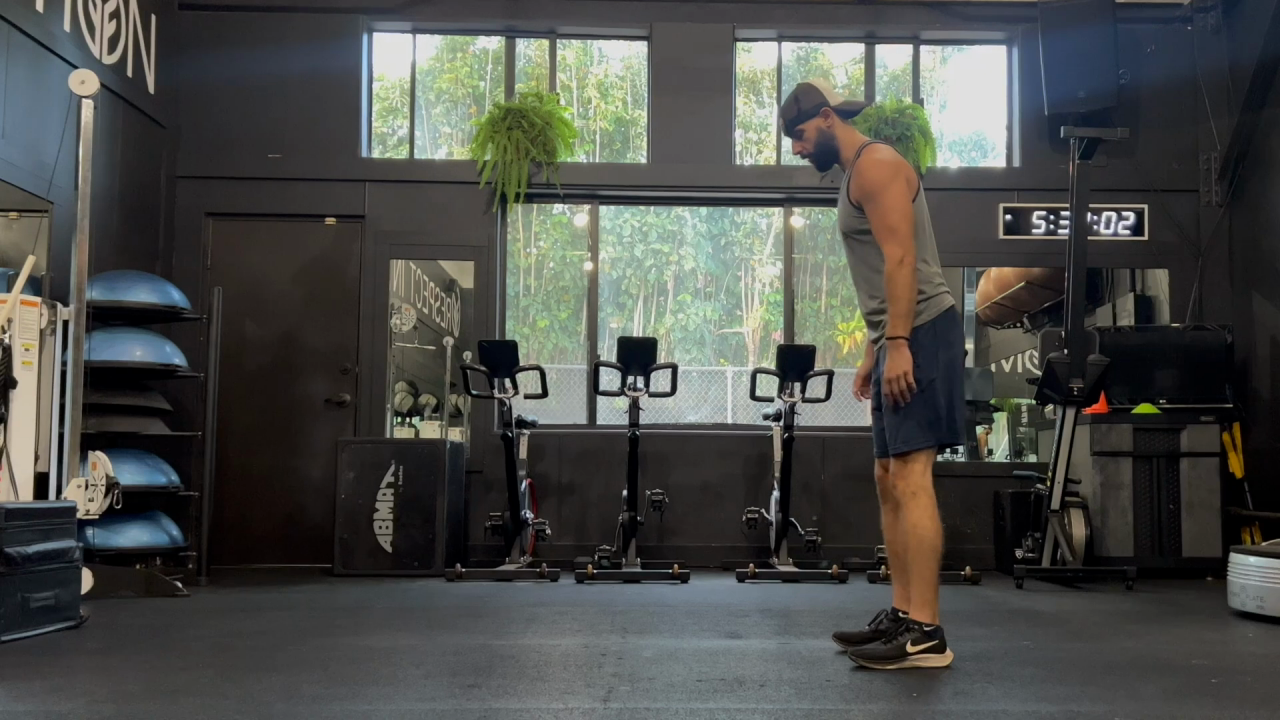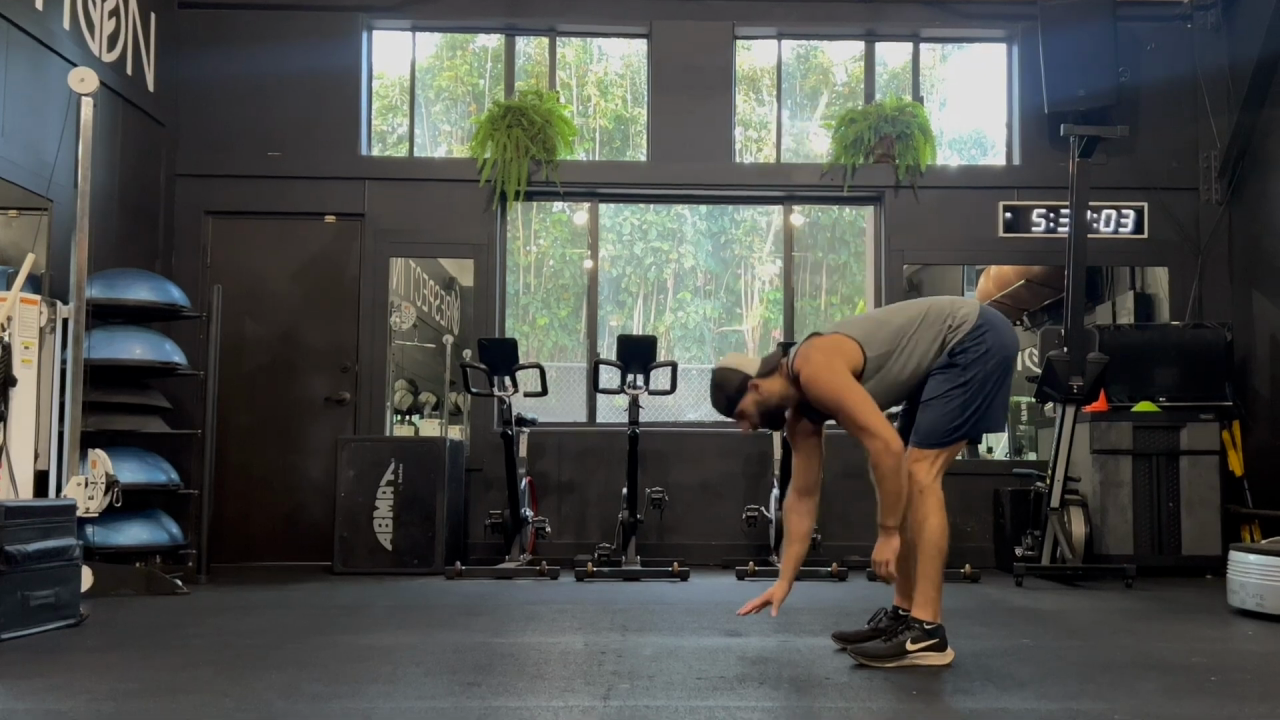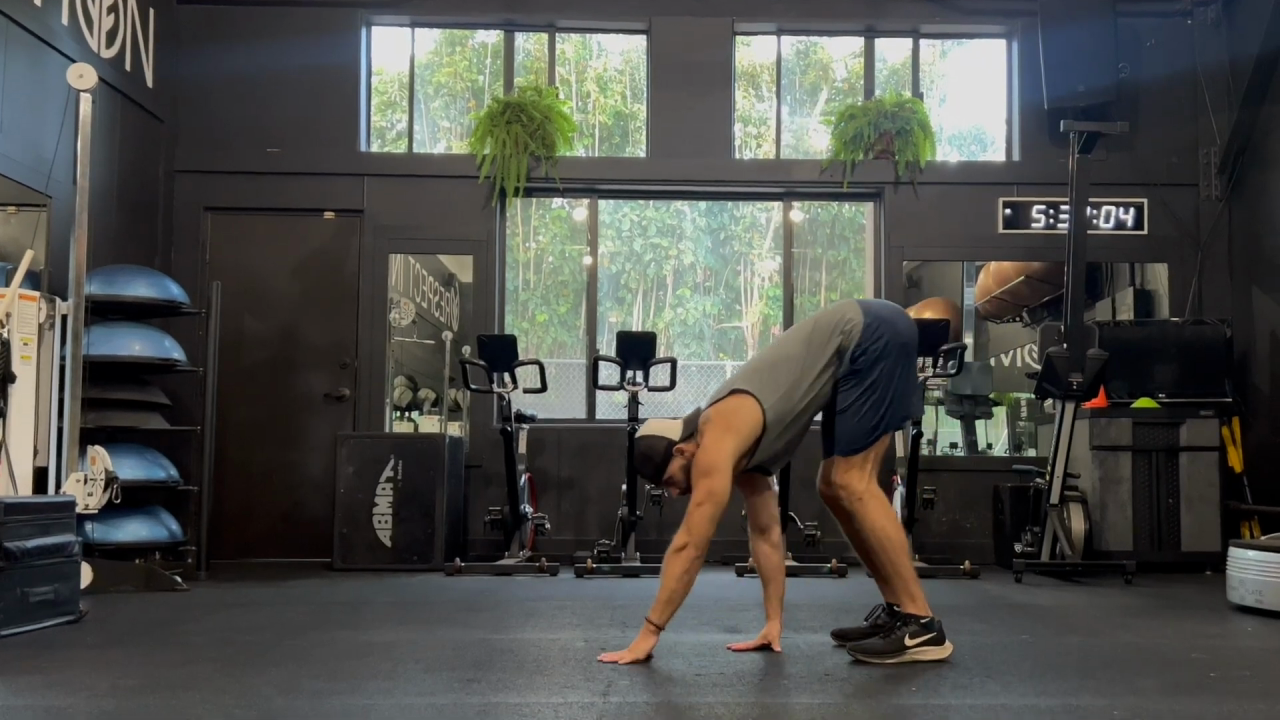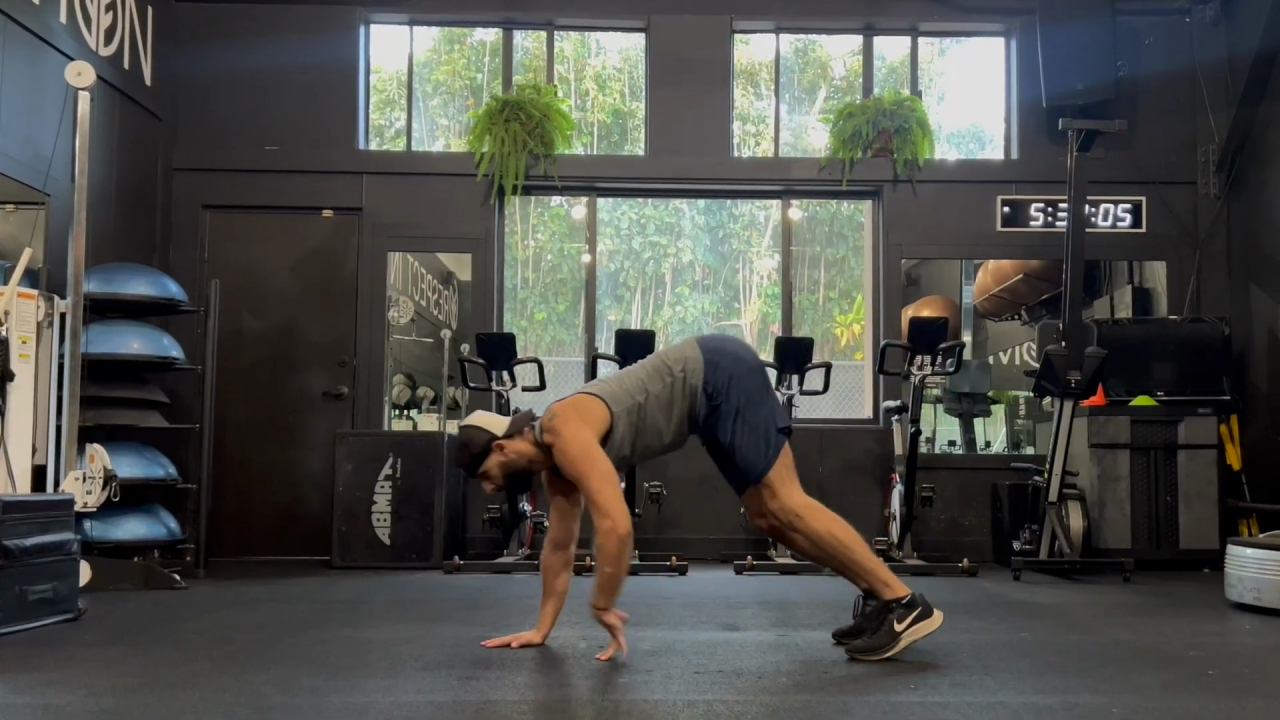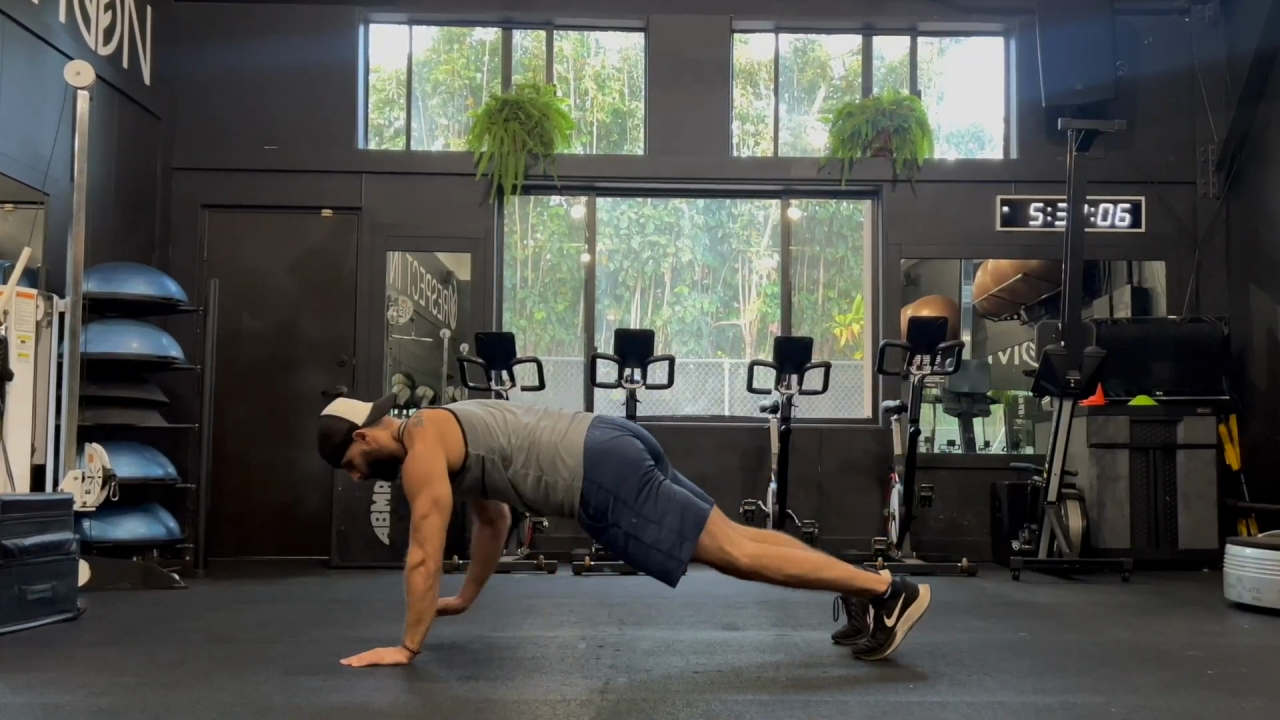
dt=1s
person 1, frame 1
left shoulder: (877, 164)
right shoulder: (856, 175)
left elbow: (901, 261)
left wrist: (898, 344)
right wrist: (874, 353)
left hip: (920, 335)
right hip: (902, 339)
left knee: (908, 479)
right knee: (888, 482)
left ankle: (925, 634)
right ankle: (903, 614)
person 1, frame 2
left shoulder: (815, 370)
right shoulder: (800, 405)
left elbow: (886, 443)
right elbow: (803, 494)
left wrist: (888, 533)
right wrist: (784, 581)
left hip: (977, 338)
right hip: (959, 348)
left knee: (918, 474)
right knee: (904, 478)
left ankle: (926, 632)
right ankle: (904, 613)
person 1, frame 3
left shoulder: (716, 443)
right shoulder: (740, 446)
left elbow: (689, 544)
right elbow: (765, 531)
left wrist: (649, 633)
right wrist: (773, 622)
left hip: (873, 335)
right hip: (862, 339)
left knee: (852, 485)
right knee: (834, 488)
left ankle: (920, 625)
right ankle: (897, 610)
person 1, frame 4
left shoulder: (566, 435)
right shoulder: (553, 457)
left elbow: (615, 526)
right elbow: (559, 544)
left wrist: (603, 607)
right wrist: (542, 627)
left hip: (718, 372)
right hip: (712, 383)
left knee: (785, 505)
right knee: (769, 517)
left ankle: (904, 604)
right ankle: (878, 597)
person 1, frame 5
left shoulder: (419, 447)
right shoulder: (447, 436)
left elbow: (423, 557)
right elbow: (494, 517)
left wrist: (408, 646)
right wrist: (465, 597)
left hip: (601, 479)
right hip: (609, 441)
left knee: (733, 552)
right knee: (731, 536)
left ankle: (886, 590)
right ankle: (863, 588)
